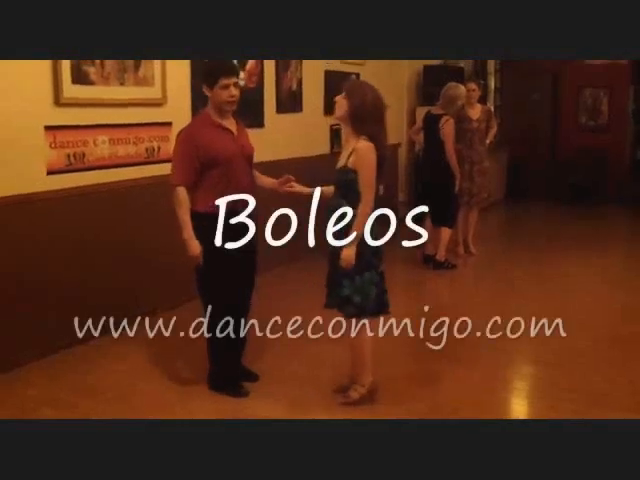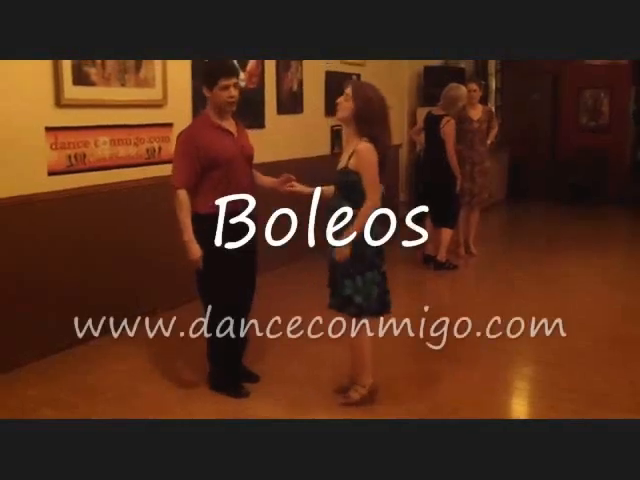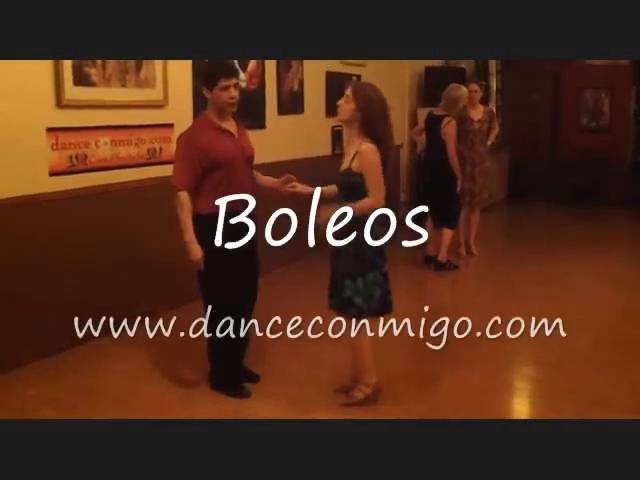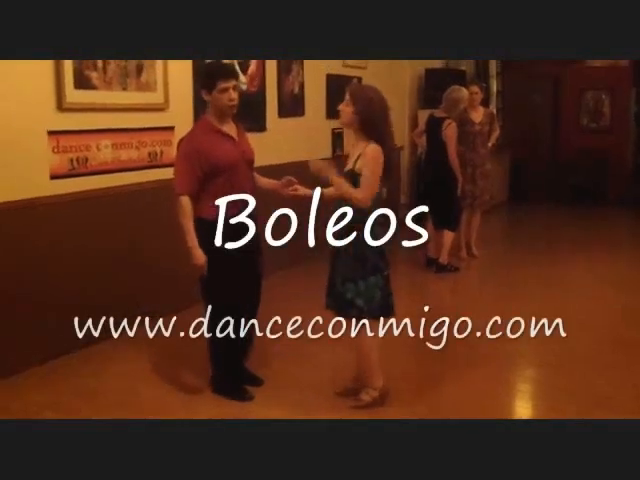
dt=0.1s
person 1, frame 1
left shoulder: (239, 129)
right shoulder: (193, 134)
right elbow: (180, 187)
left wrist: (274, 183)
right wrist: (189, 237)
left hip: (242, 221)
right hip: (213, 225)
left knee: (241, 297)
right knee: (220, 301)
left ankle: (234, 361)
right ankle: (220, 373)
person 1, frame 2
left shoulder: (239, 129)
right shoulder: (193, 135)
right elbow: (181, 190)
left wrist: (273, 182)
right wrist: (190, 239)
left hip: (243, 222)
right hip: (214, 226)
left knee: (243, 298)
right knee: (220, 302)
left ankle: (235, 362)
right ankle: (220, 374)
person 1, frame 3
left shoulder: (239, 130)
right shoulder: (194, 137)
right elbow: (183, 191)
left wrist: (274, 183)
right wrist: (191, 240)
left hip: (244, 223)
right hip: (215, 227)
left knee: (245, 298)
right knee: (221, 302)
left ankle: (236, 362)
right ankle: (221, 373)
person 1, frame 4
left shoulder: (239, 132)
right shoulder: (195, 141)
right elbow: (184, 196)
left wrist: (275, 185)
right wrist: (193, 246)
left hip: (245, 226)
right hip: (216, 231)
left knee: (248, 301)
right knee: (223, 306)
left ankle: (237, 365)
right ankle: (223, 377)
person 2, frame 1
left shoulder: (364, 147)
right shoulder: (350, 144)
left elbow: (367, 201)
left wrist: (352, 244)
right wrist: (309, 190)
left hip: (358, 238)
right hip: (345, 234)
left knee: (358, 314)
right knee: (352, 313)
left ankle: (365, 382)
right ankle: (359, 376)
person 2, frame 2
left shoulder: (366, 149)
right shoulder: (351, 144)
left elbow: (372, 201)
left wrist: (347, 238)
right wrist: (310, 190)
left hip: (361, 239)
right hip: (349, 236)
left knee: (358, 314)
right knee: (354, 312)
left ankle: (365, 384)
right ankle: (358, 376)
person 2, frame 3
left shoulder: (368, 150)
right shoulder: (353, 144)
left elbow: (376, 200)
left wrist: (336, 212)
right wrist: (311, 190)
left hip: (362, 239)
right hip: (350, 236)
left knee: (358, 314)
right knee: (353, 313)
left ankle: (369, 382)
right ankle: (360, 376)
person 2, frame 4
left shoulder: (373, 151)
right shoulder: (358, 147)
left elbow: (364, 199)
left wrist: (330, 174)
right wrist: (313, 192)
left hip: (366, 240)
right hip: (351, 237)
left knee: (365, 317)
right knee: (356, 315)
left ankle: (376, 385)
right ankle: (363, 377)
person 3, frame 1
left shoulder: (429, 113)
right shoulder: (448, 121)
left elbow: (413, 132)
right elbow: (449, 153)
right wrist: (457, 175)
left hip: (427, 168)
right hip: (442, 172)
left knee: (431, 211)
right knee: (449, 213)
left ankle: (428, 252)
right ankle: (440, 258)
person 3, frame 2
left shoulder: (430, 114)
right shoulder: (449, 122)
left elbow: (414, 133)
right elbow: (450, 154)
right wrist: (458, 176)
left hip: (428, 169)
right hip: (443, 173)
left knee: (432, 212)
right knee: (450, 214)
left ankle: (429, 253)
right ankle: (441, 258)
person 3, frame 3
left shoulder: (431, 114)
right shoulder: (449, 122)
left elbow: (415, 133)
right elbow: (451, 154)
right wrist: (459, 176)
left hip: (429, 169)
right hip: (443, 173)
left knee: (433, 212)
right knee: (450, 214)
left ankle: (430, 253)
right ankle: (442, 259)
person 3, frame 4
left shoulder: (432, 116)
right shoulder: (450, 125)
left elbow: (416, 135)
right elbow: (452, 156)
right wrist: (460, 178)
left hip: (430, 172)
right hip: (444, 175)
left knee: (433, 214)
right knee: (452, 216)
left ankle: (431, 255)
right ankle: (443, 261)
person 4, frame 1
left shoulder: (486, 111)
right shoulder: (458, 112)
left elbow: (493, 127)
left wrist: (487, 141)
left hip: (480, 159)
right hip: (462, 159)
left knee: (476, 201)
right knee: (461, 201)
left ankle: (469, 240)
right ankle: (460, 242)
person 4, frame 2
left shoulder: (487, 112)
right shoulder: (459, 112)
left elbow: (494, 128)
left wrist: (488, 142)
left hip: (481, 159)
right hip: (463, 160)
left knee: (477, 202)
right knee: (463, 201)
left ankle: (470, 241)
right ankle: (461, 243)
person 4, frame 3
left shoulder: (488, 112)
right shoulder: (460, 113)
left elbow: (495, 129)
left wrist: (489, 142)
left hip: (481, 160)
right hip: (463, 160)
left knee: (477, 202)
right knee: (463, 202)
left ankle: (471, 241)
right ankle: (461, 243)
person 4, frame 4
left shoulder: (489, 114)
right shoulder: (461, 115)
left elbow: (496, 131)
left wrist: (489, 144)
left hip: (482, 162)
right hip: (464, 162)
left knee: (478, 204)
right knee: (464, 204)
left ankle: (472, 243)
right ankle: (462, 245)
